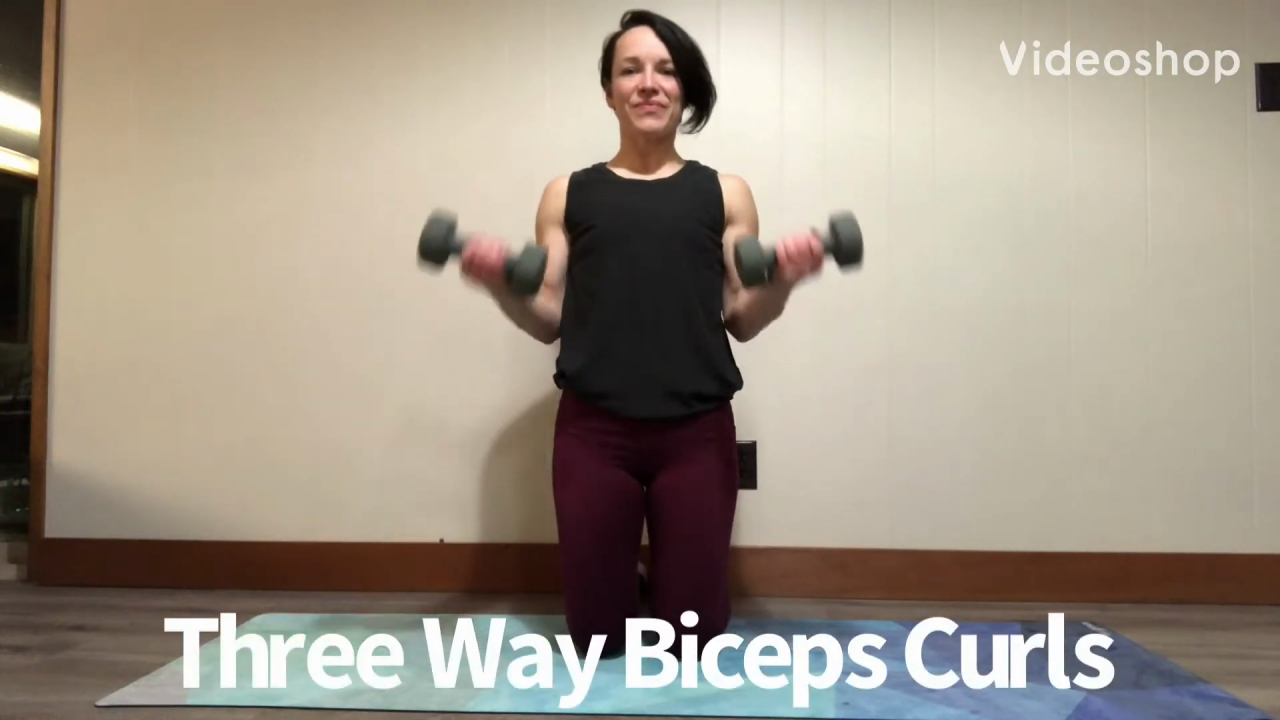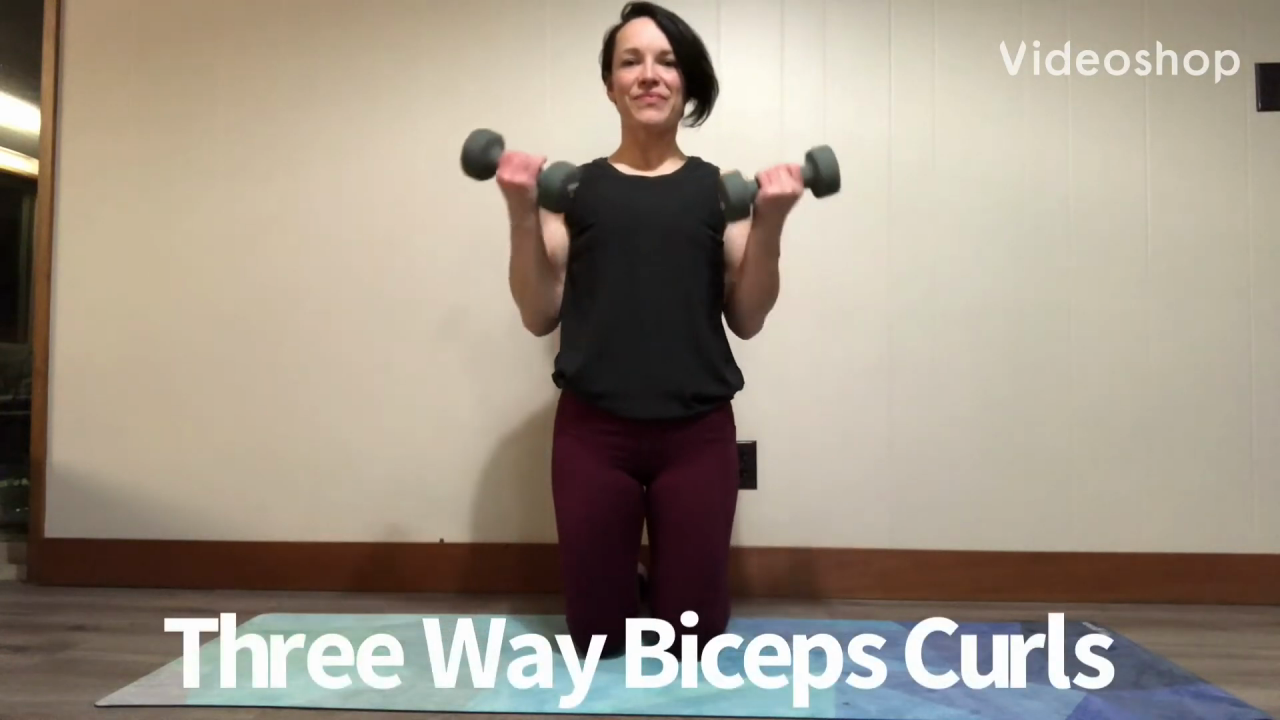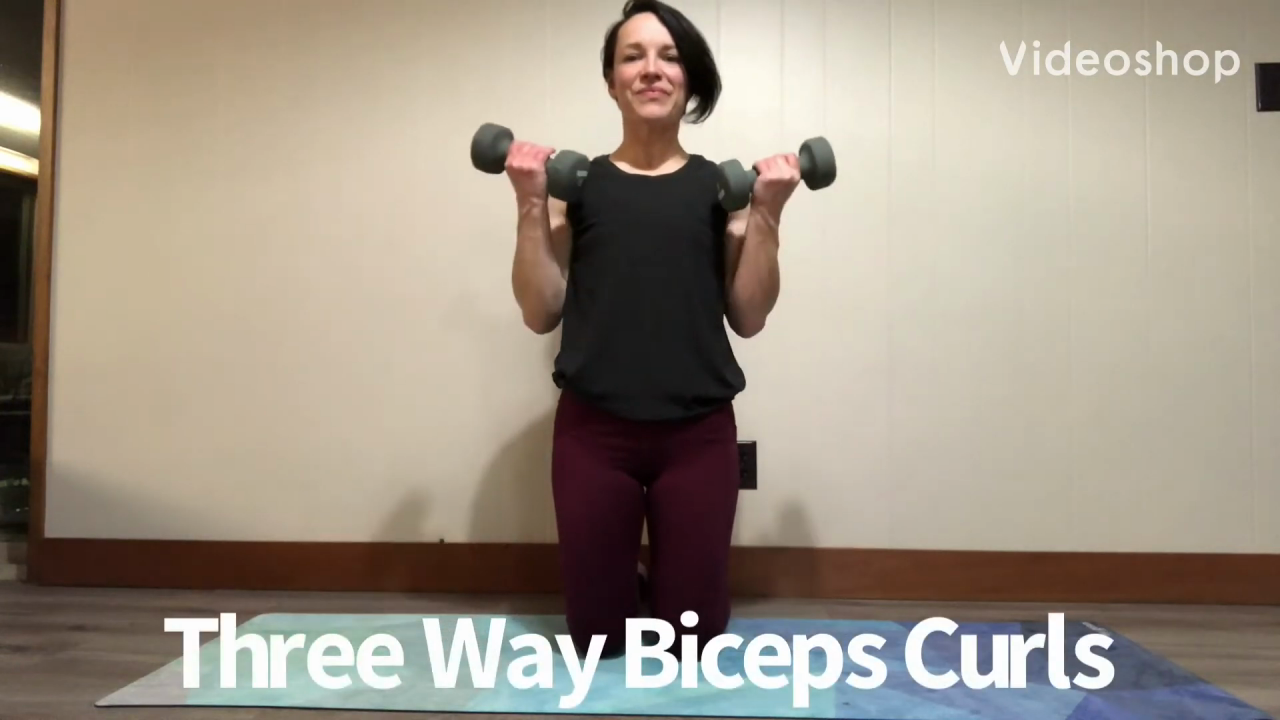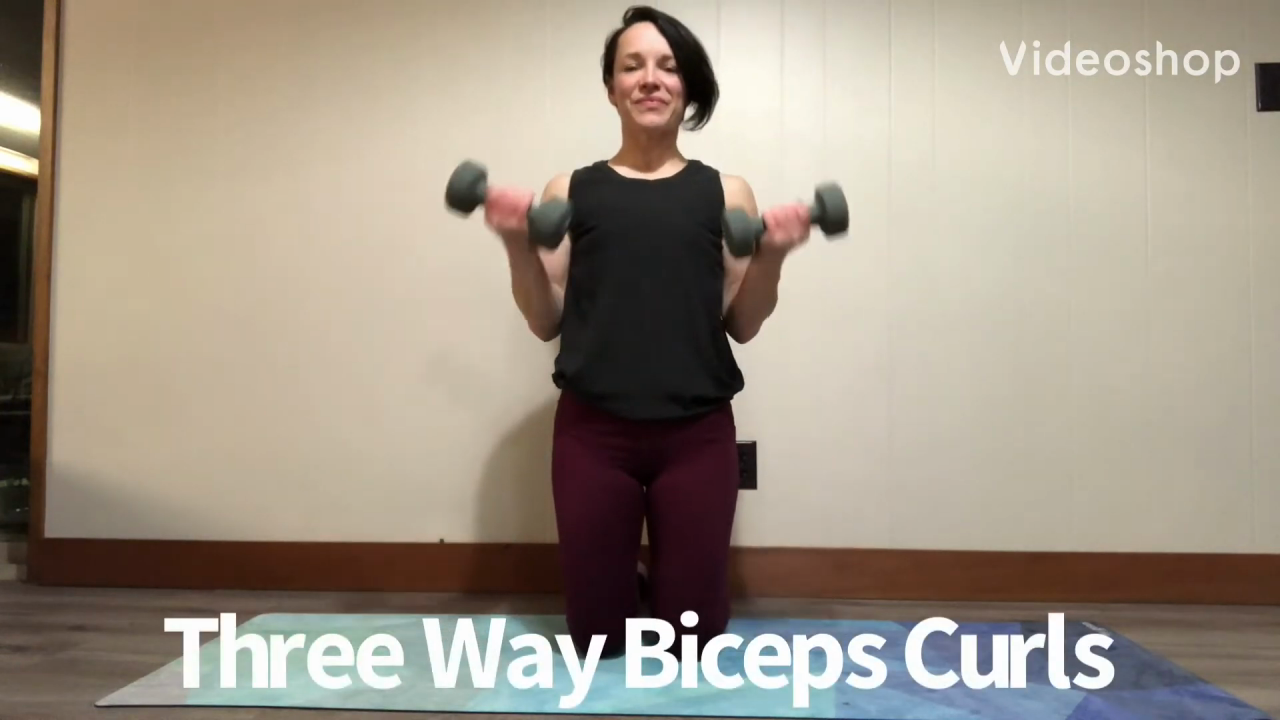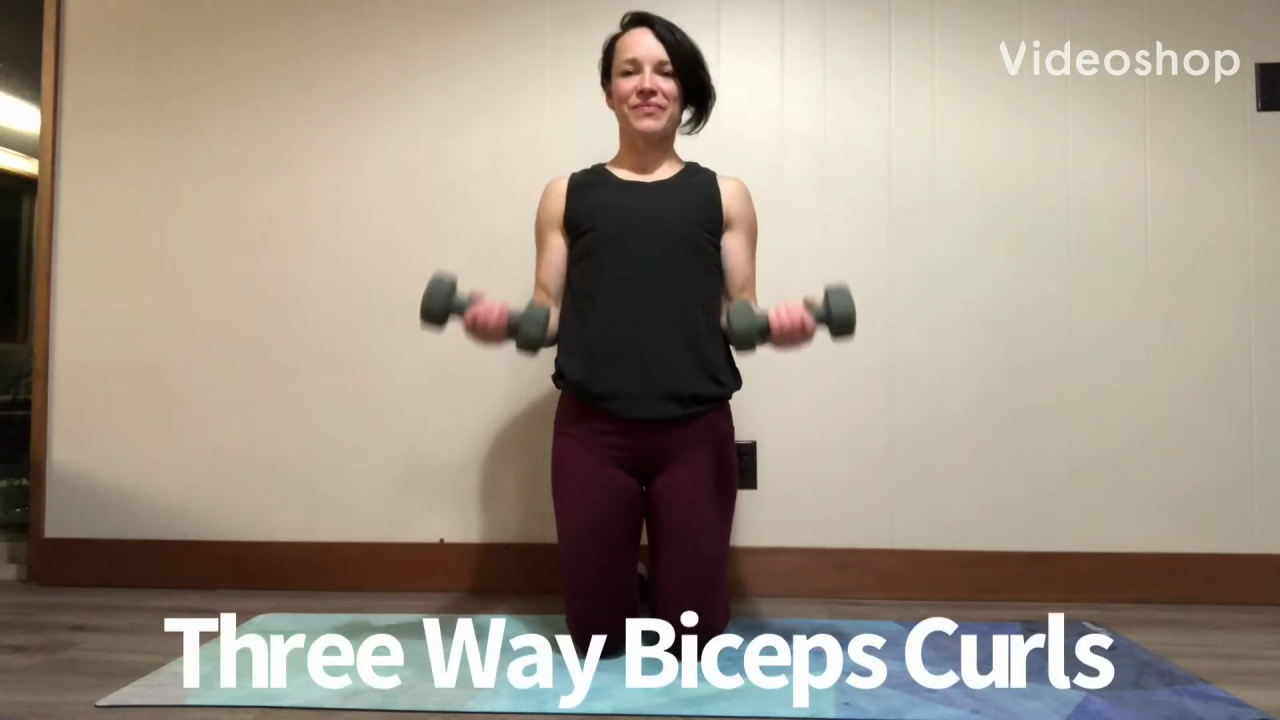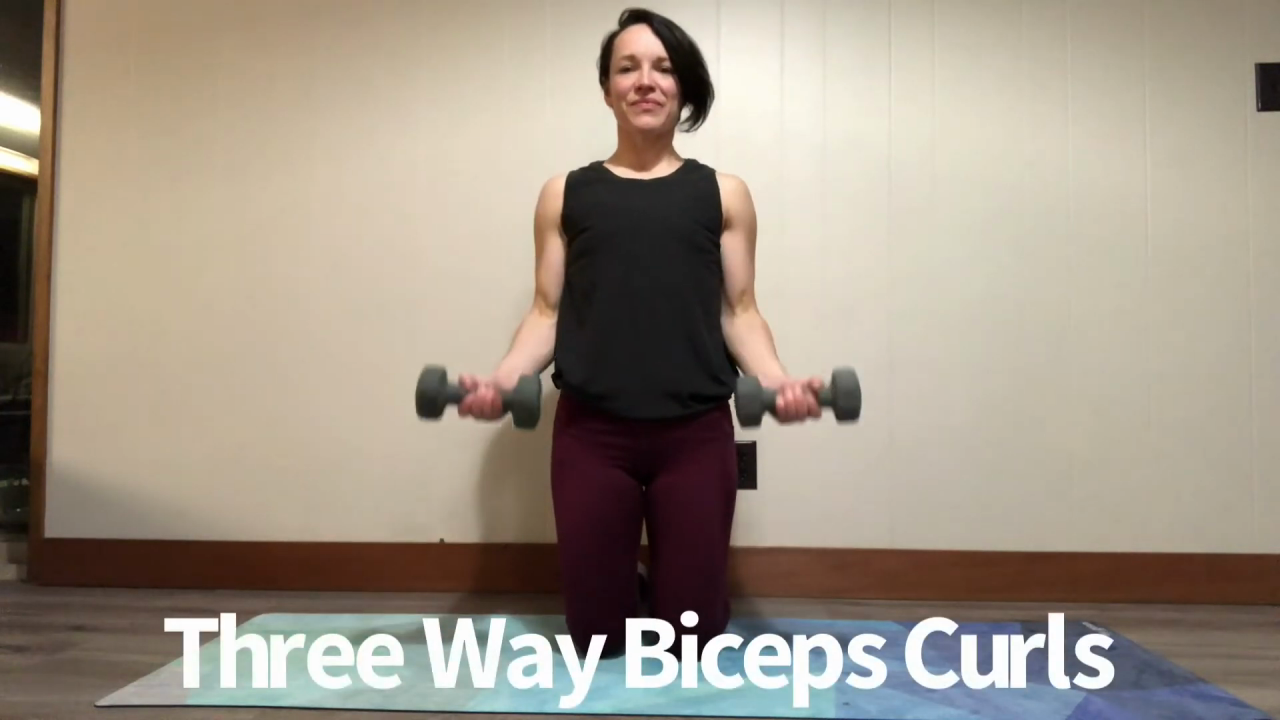
dt=0.3s
person 1, frame 1
left shoulder: (725, 193)
right shoulder: (568, 194)
left elbow: (741, 322)
right elbow: (548, 322)
left wrist: (782, 282)
right wrist: (502, 285)
left hip: (698, 430)
right hip: (593, 430)
left knee: (695, 632)
right knee: (596, 633)
left ankle: (663, 582)
right ankle: (630, 580)
person 1, frame 2
left shoulder: (725, 188)
right shoulder: (569, 188)
left elbow: (746, 320)
right elbow: (541, 315)
left wrist: (769, 223)
right wrist: (521, 214)
left hip: (698, 433)
right hip: (592, 431)
left knee: (695, 633)
right knee: (597, 635)
left ankle: (661, 582)
right ankle: (626, 583)
person 1, frame 3
left shoulder: (727, 186)
right shoulder: (572, 184)
left elbow: (748, 318)
right elbow: (539, 313)
left wrist: (769, 212)
right wrist: (530, 202)
left hip: (699, 432)
right hip: (592, 430)
left knee: (693, 634)
right knee: (596, 634)
left ankle: (657, 581)
right ankle: (628, 583)
person 1, frame 4
left shoulder: (726, 193)
right shoulder: (569, 191)
left elbow: (743, 325)
right elbow: (547, 321)
left wrist: (771, 256)
right wrist: (517, 244)
left hip: (698, 433)
right hip: (592, 431)
left knee: (694, 634)
right knee: (597, 634)
left ankle: (662, 581)
right ankle: (628, 583)
person 1, frame 5
left shoulder: (725, 195)
right shoulder: (567, 195)
left elbow: (736, 312)
right elbow: (552, 311)
left wrist: (774, 326)
right wrist: (506, 323)
left hip: (697, 432)
right hip: (591, 431)
left knee: (694, 633)
right knee: (596, 633)
left ankle: (662, 585)
right ankle: (631, 585)
person 1, frame 6
left shoulder: (724, 193)
right shoulder: (565, 194)
left elbow: (738, 312)
right elbow: (548, 313)
left wrist: (777, 379)
right wrist: (502, 378)
left hip: (697, 434)
right hip: (590, 433)
left knee: (693, 634)
right knee: (596, 634)
left ankle: (661, 584)
right ankle: (628, 587)
